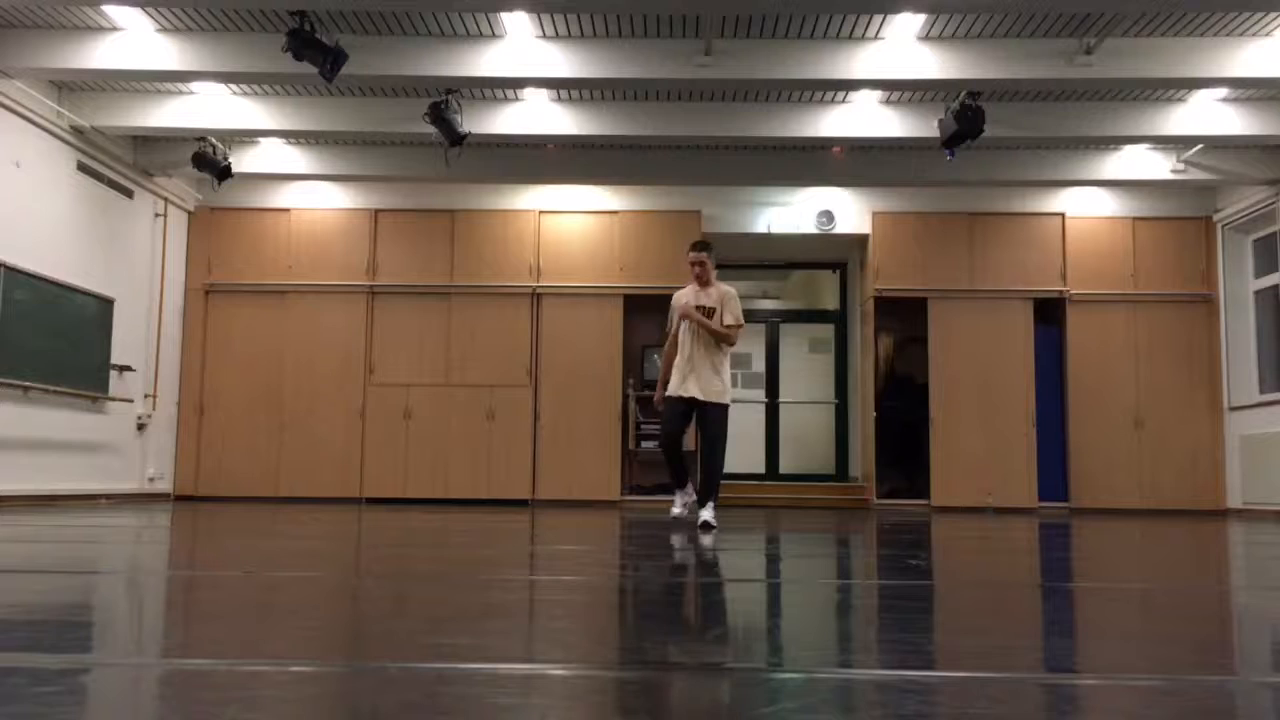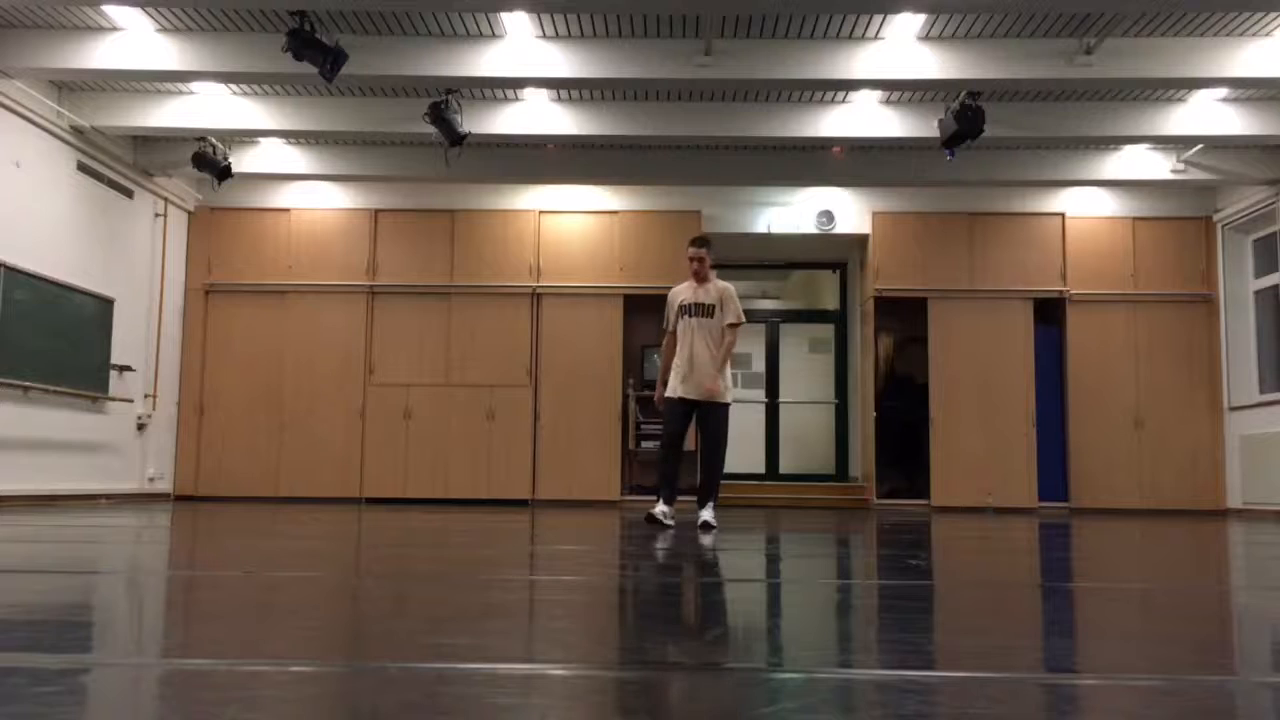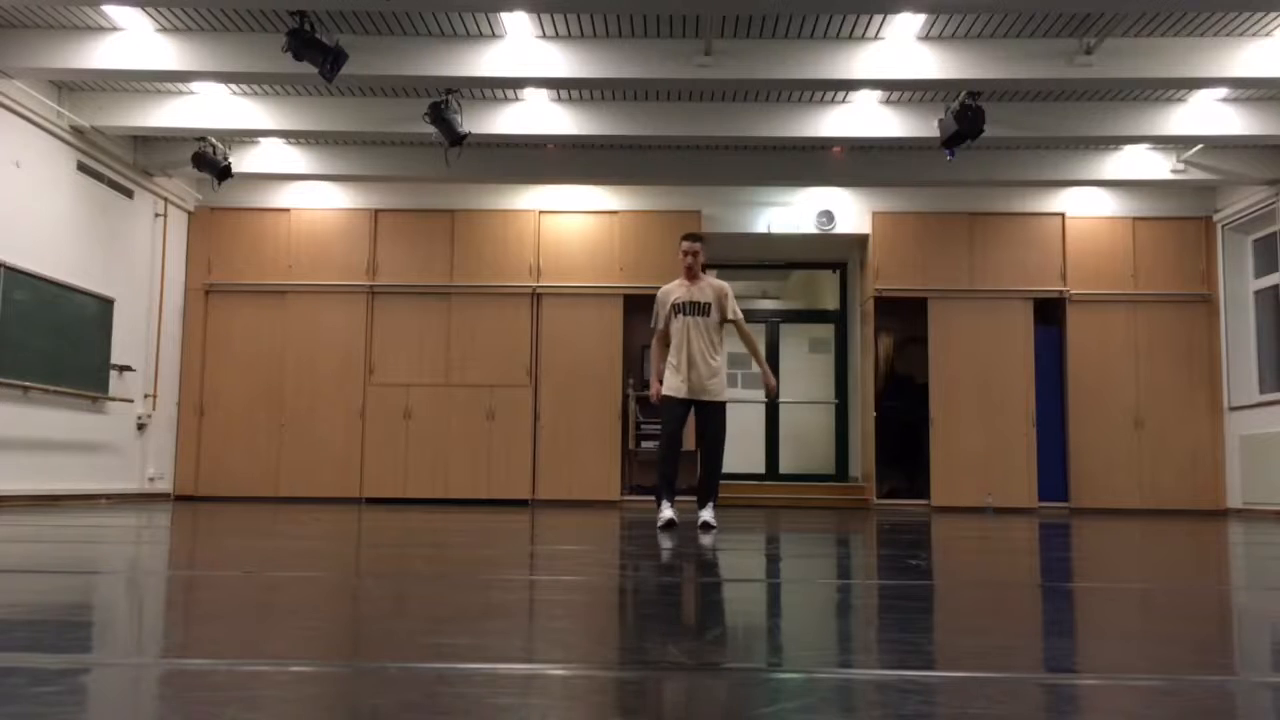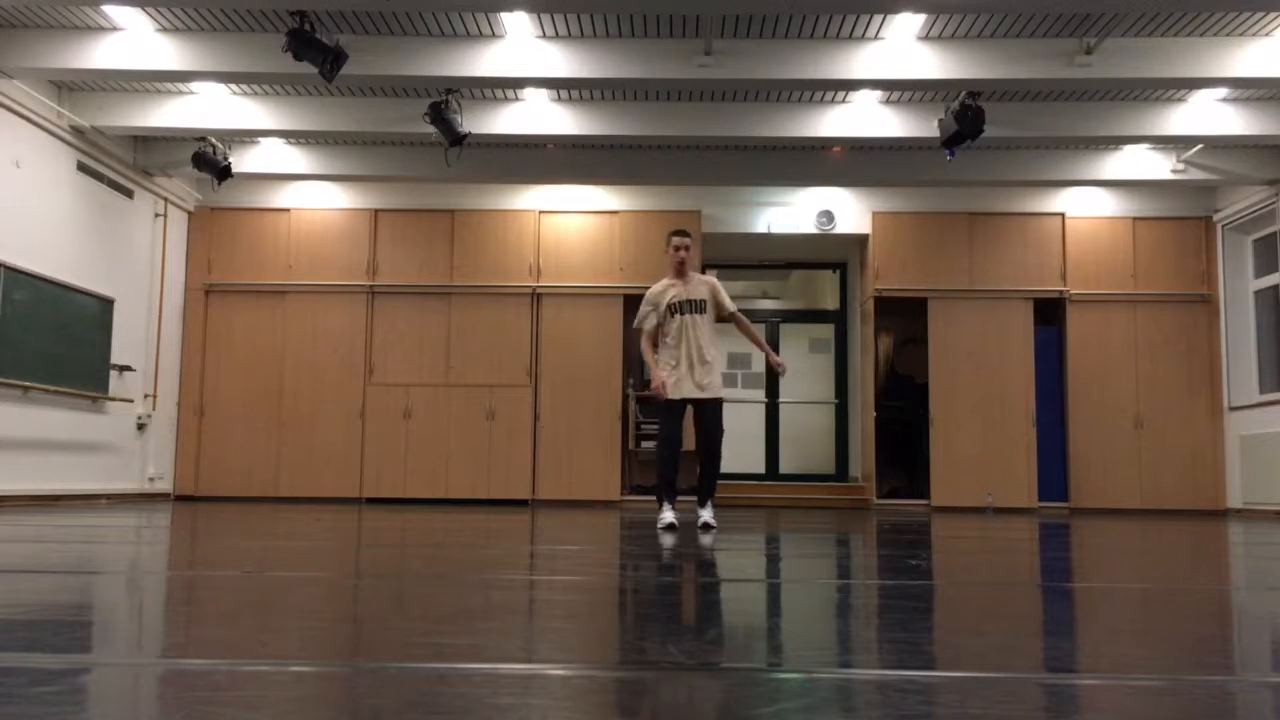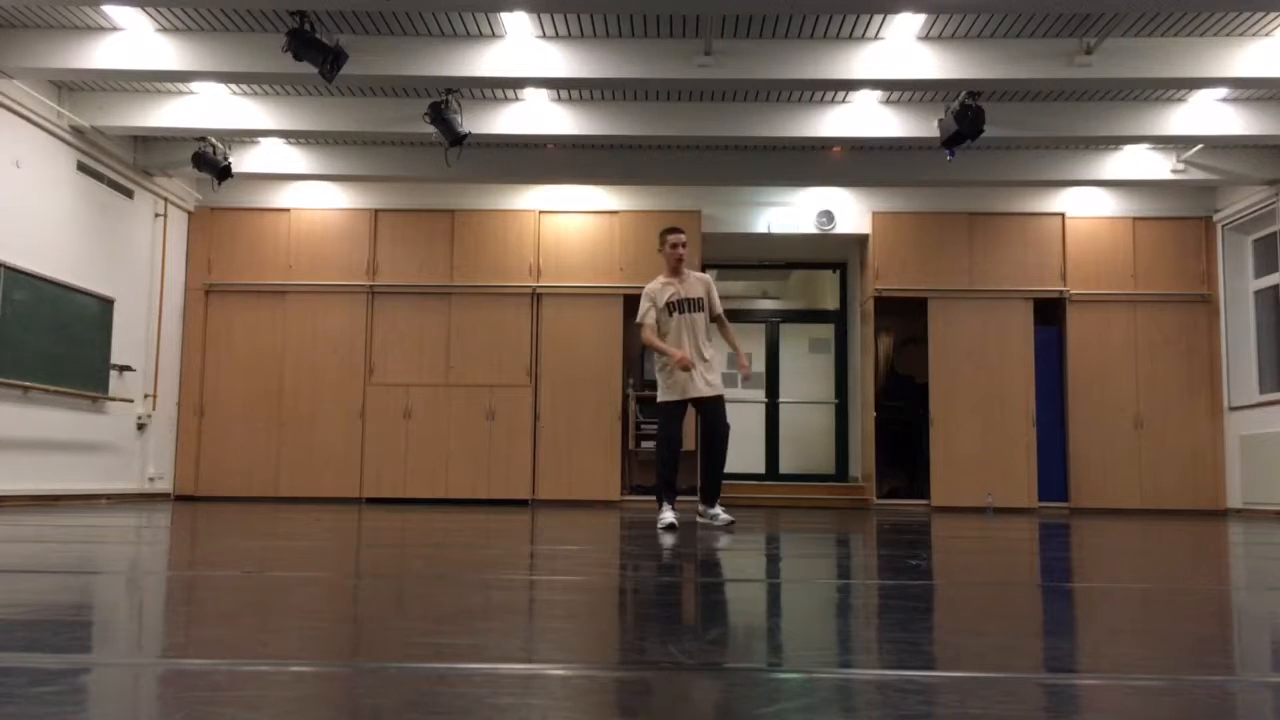
dt=0.2s
person 1, frame 1
left shoulder: (726, 294)
right shoulder: (679, 297)
left elbow: (731, 337)
right elbow: (671, 343)
left wrist: (697, 318)
right wrist: (661, 386)
left hip: (714, 387)
right hip: (680, 385)
left knee: (712, 445)
right knee: (669, 439)
left ankle: (707, 505)
right ankle: (684, 490)
person 1, frame 2
left shoulder: (725, 291)
right shoulder: (676, 294)
left elbow: (729, 338)
left wrist: (716, 377)
right wrist: (660, 383)
left hip: (713, 386)
right hip: (679, 385)
left knee: (713, 447)
right knee: (670, 441)
left ankle: (707, 506)
right ankle: (665, 504)
person 1, frame 3
left shoulder: (719, 289)
right shoulder: (666, 293)
left elbow: (742, 330)
right elbow: (659, 340)
left wrist: (765, 369)
right wrist: (655, 379)
left hip: (712, 383)
right hip: (676, 383)
left knee: (711, 446)
right knee: (669, 440)
left ankle: (706, 506)
right ankle: (666, 504)
person 1, frame 4
left shoulder: (709, 285)
right shoulder: (656, 293)
left elbow: (738, 320)
right elbow: (647, 339)
left wrist: (769, 352)
right wrist: (655, 372)
left hip: (707, 380)
right hip: (672, 382)
left knee: (710, 443)
right knee: (669, 442)
left ankle: (705, 505)
right ankle: (666, 506)
person 1, frame 5
left shoulder: (704, 282)
right shoulder: (652, 291)
left elbow: (720, 321)
right elbow: (648, 335)
left wrist: (740, 355)
right wrist: (674, 353)
left hip: (707, 376)
right hip: (671, 381)
left knee: (718, 435)
right knee: (669, 442)
left ankle: (710, 504)
right ankle: (666, 506)
